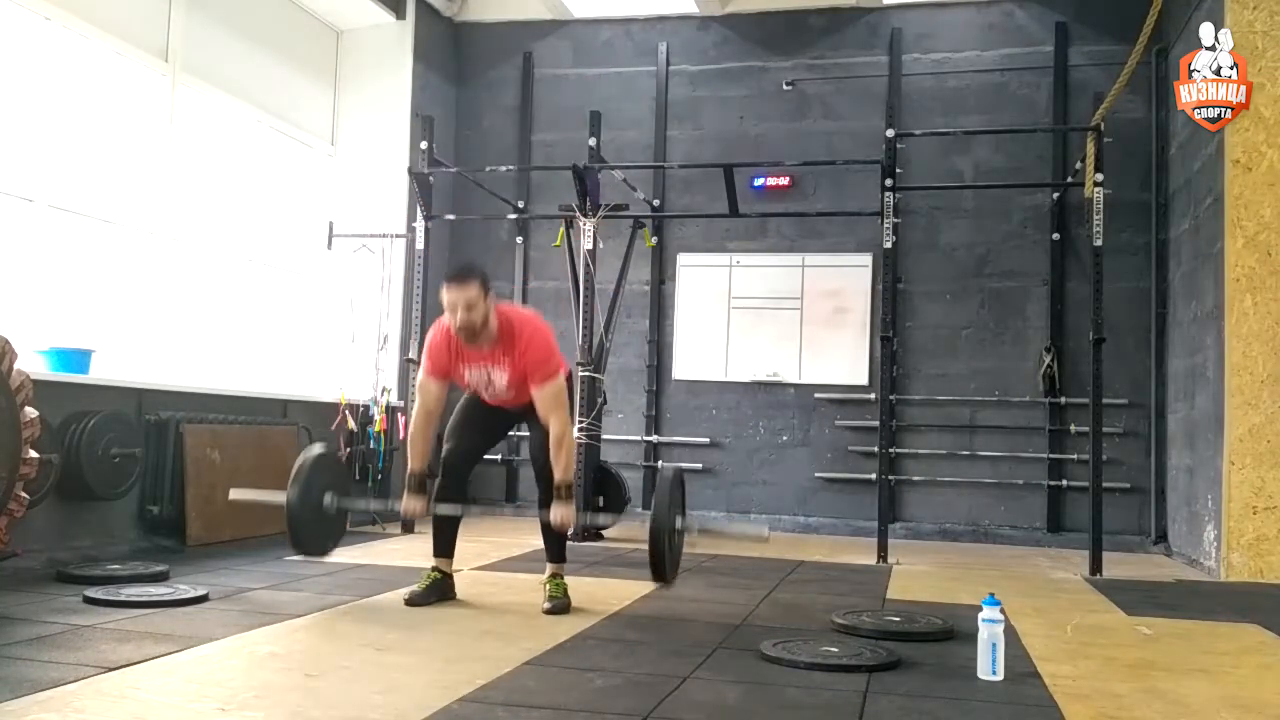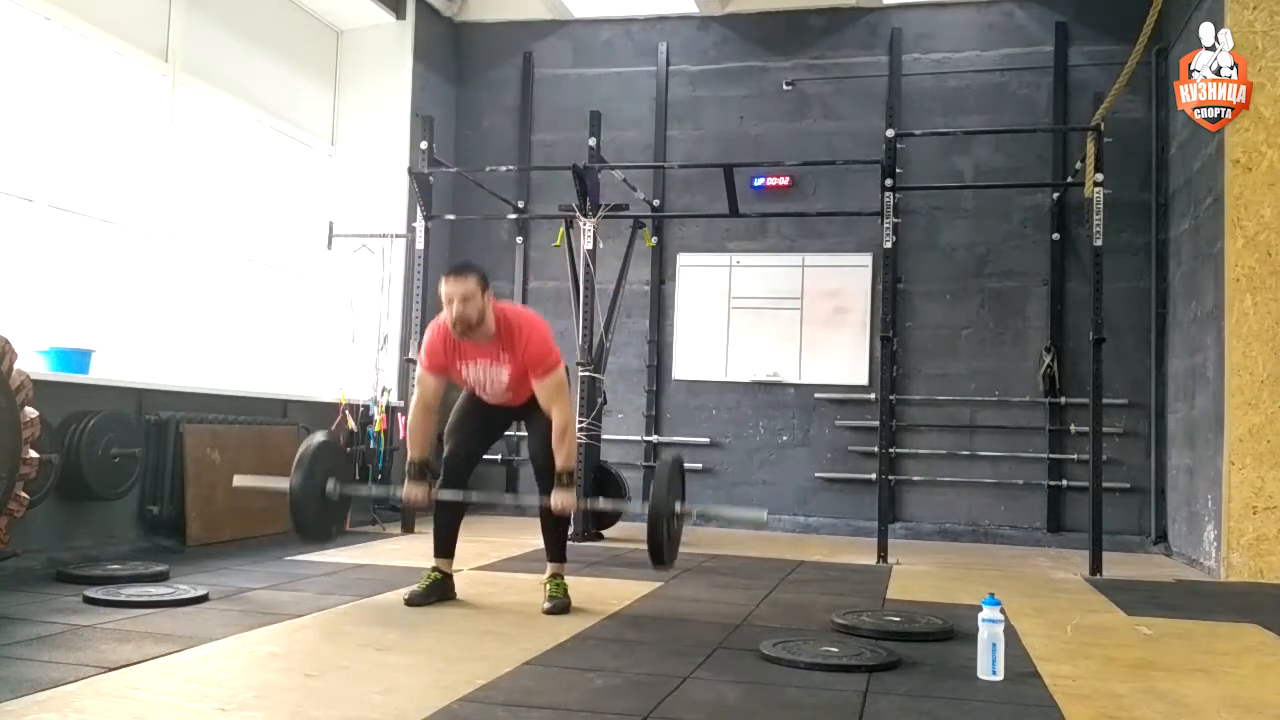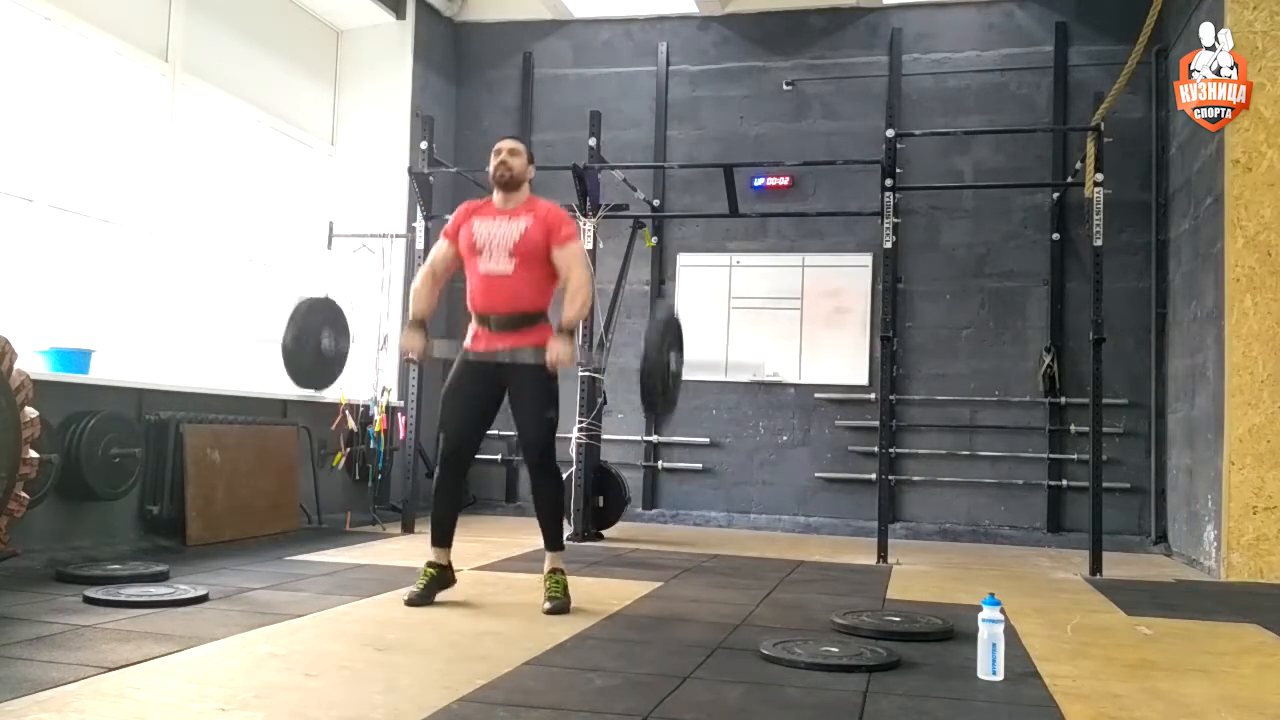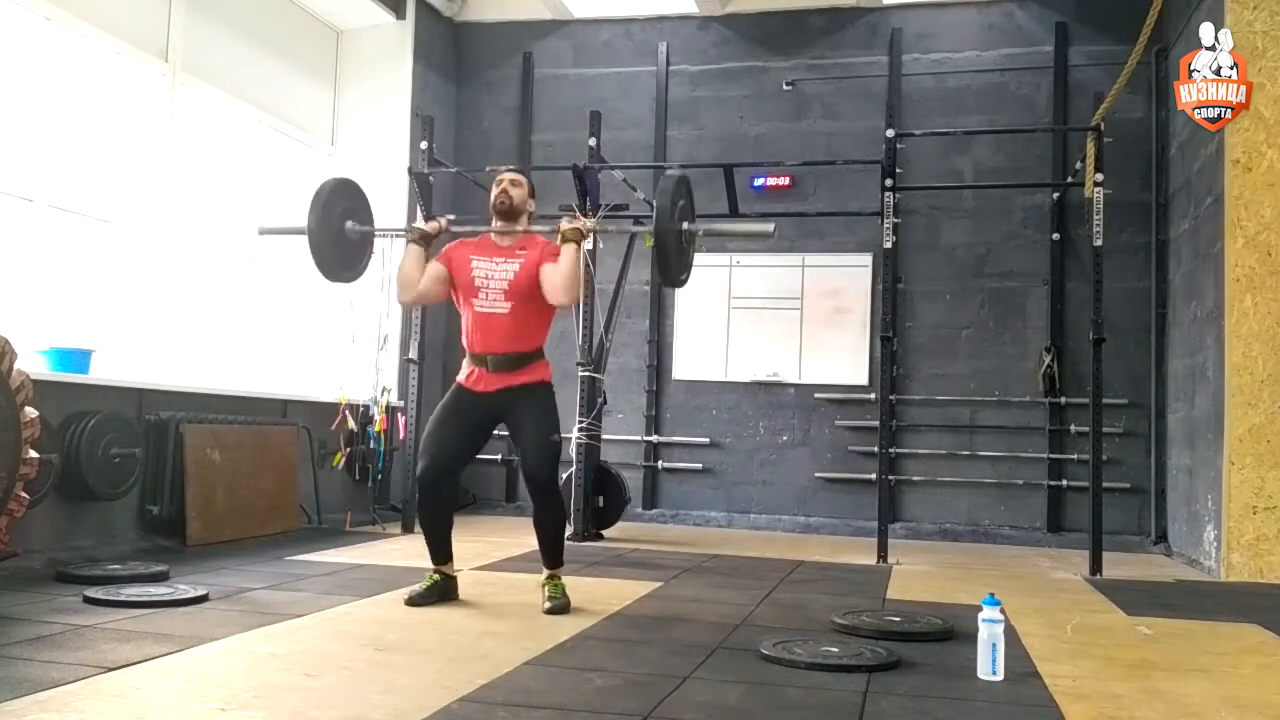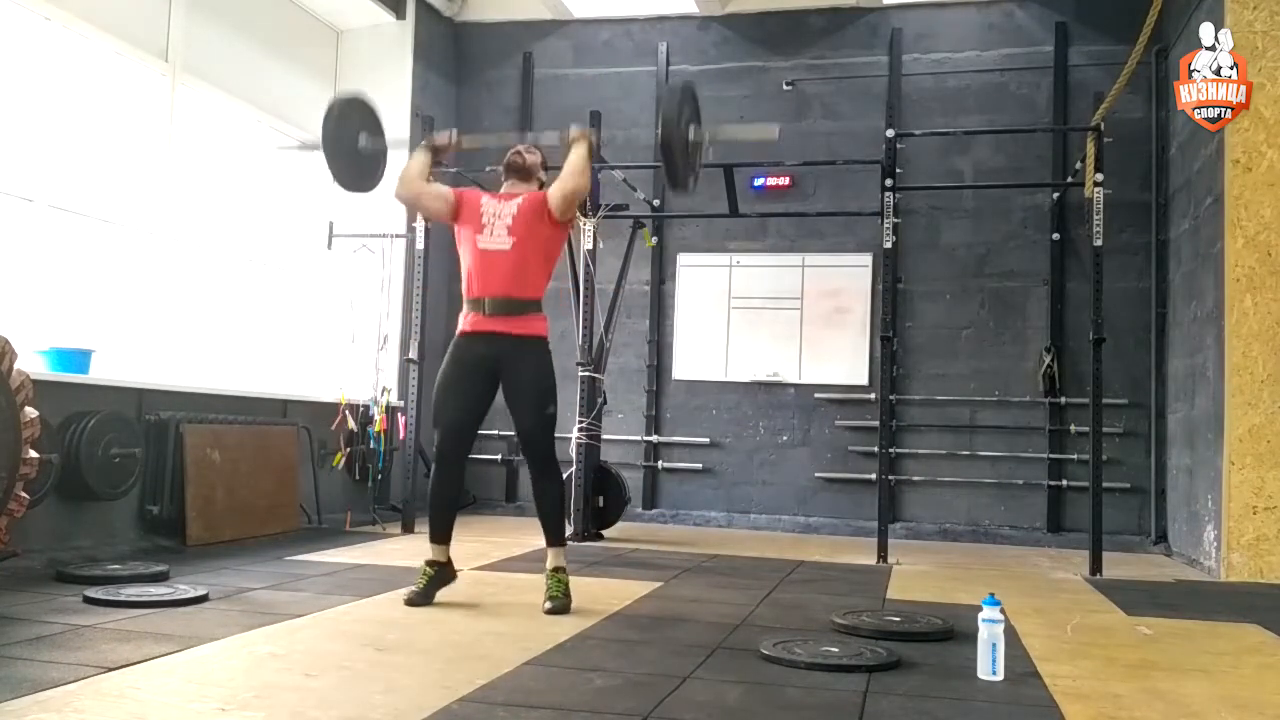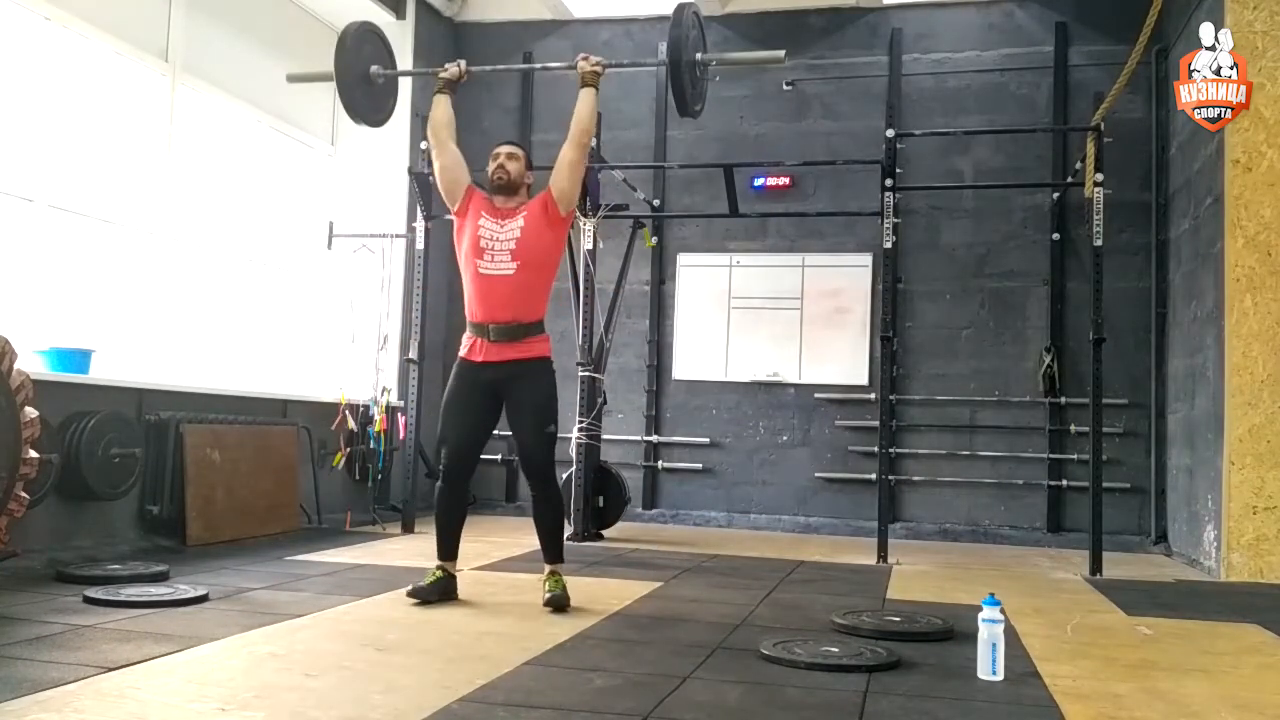
dt=0.4s
person 1, frame 1
left shoulder: (530, 335)
right shoulder: (441, 339)
left elbow: (558, 423)
right elbow: (424, 415)
left wrist: (563, 497)
right wrist: (414, 486)
left hip: (542, 389)
right hip: (485, 396)
left knee: (546, 463)
right knee: (453, 462)
left ankle: (555, 577)
right ankle: (441, 572)
person 1, frame 2
left shoulder: (528, 334)
right shoulder: (438, 336)
left elbow: (561, 413)
right elbow: (423, 405)
left wrist: (564, 483)
right wrist: (416, 473)
left hip: (537, 399)
right hip: (484, 398)
left knee: (546, 472)
right knee: (453, 466)
left ankle: (555, 577)
right ankle: (441, 572)
person 1, frame 3
left shoulder: (550, 217)
right shoulder: (466, 216)
left elbow: (579, 283)
right elbow: (431, 272)
left wrist: (566, 334)
right wrist: (416, 325)
left hip: (531, 350)
right hip: (476, 350)
left knee: (539, 457)
right knee: (452, 454)
left ankle: (554, 571)
right ankle: (439, 564)
person 1, frame 4
left shoulder: (546, 250)
right shoulder: (458, 252)
left elbow: (563, 295)
right elbow: (410, 294)
left wrist: (571, 243)
right wrist: (419, 241)
left hip: (527, 386)
right hip: (472, 384)
left knee: (541, 475)
right knee: (430, 473)
left ankle: (553, 578)
right ankle: (442, 574)
person 1, frame 5
left shoulder: (547, 205)
right shoulder: (469, 202)
left elbow: (573, 187)
right elbow: (409, 192)
left wrist: (580, 147)
right wrist: (428, 151)
left hip: (525, 340)
right hip: (472, 338)
left knee: (539, 452)
right knee: (448, 447)
left ankle: (557, 567)
right ankle: (438, 561)
person 1, frame 6
left shoulder: (548, 213)
right shoulder: (468, 210)
left elbow: (579, 145)
right elbow: (443, 147)
left wrist: (588, 85)
right wrist: (447, 89)
left hip: (528, 364)
right hip: (473, 362)
left knee: (538, 469)
right knee: (453, 467)
left ankle: (554, 574)
right ankle: (445, 572)
